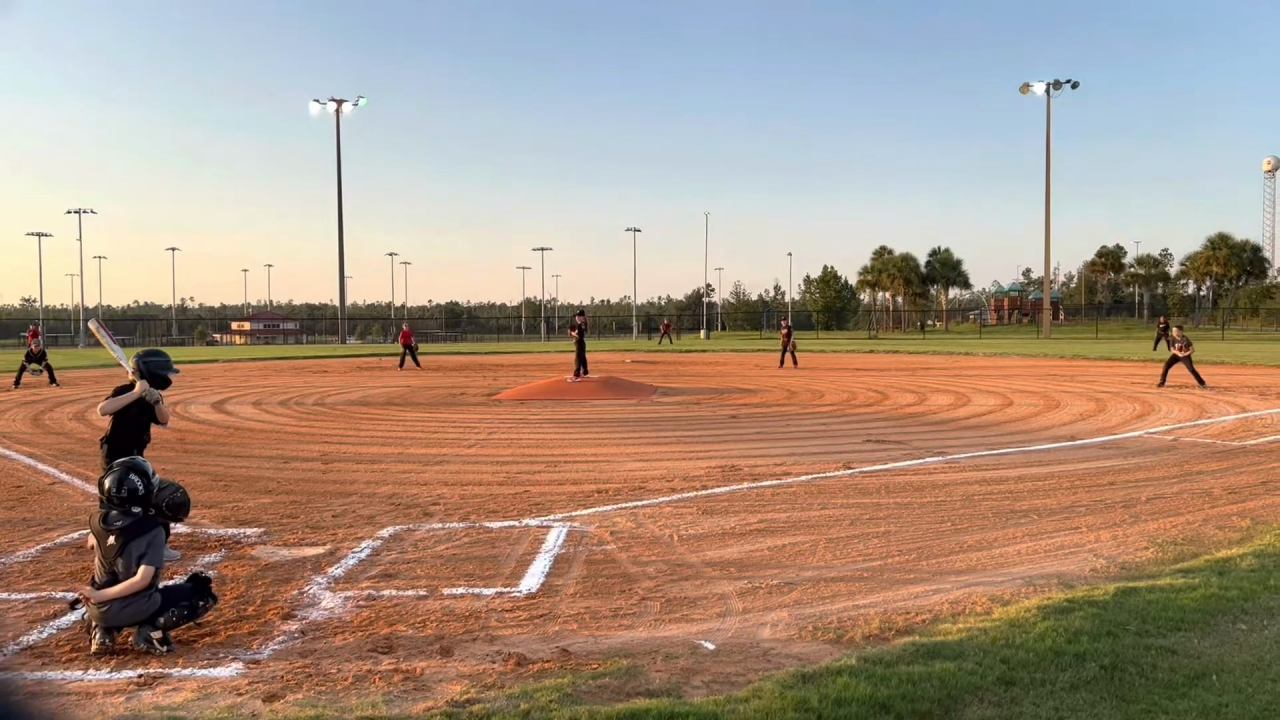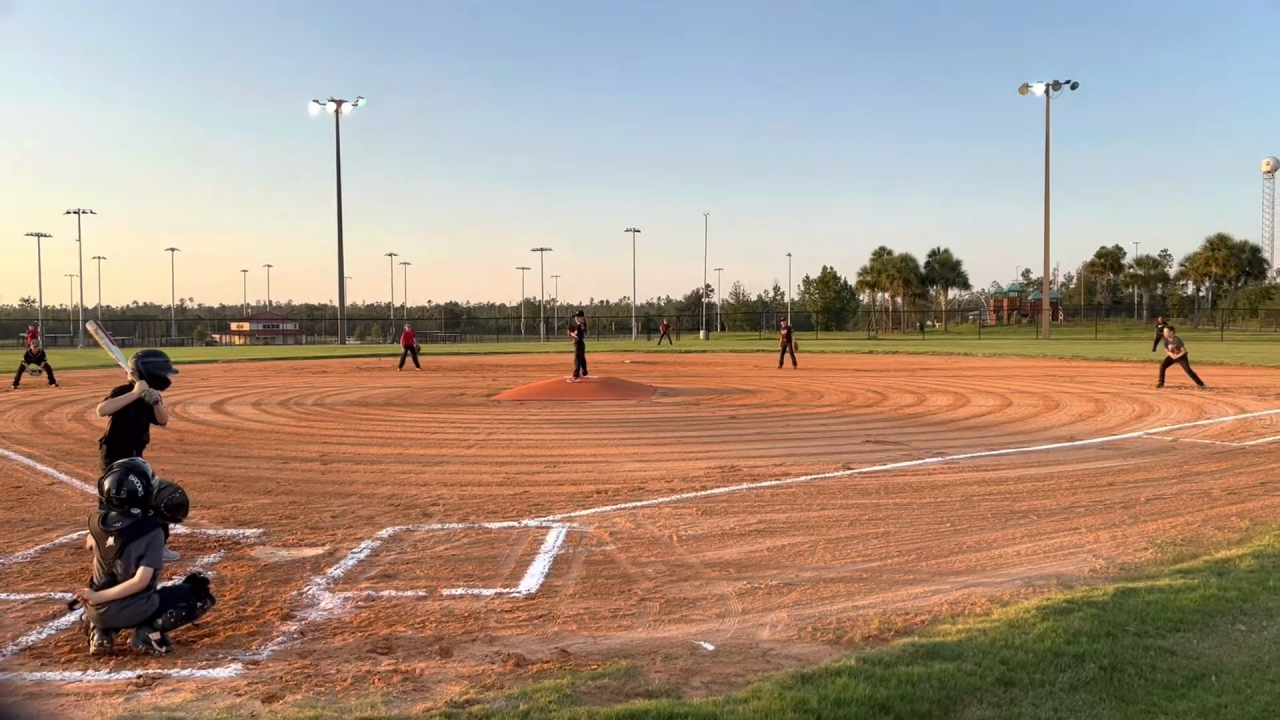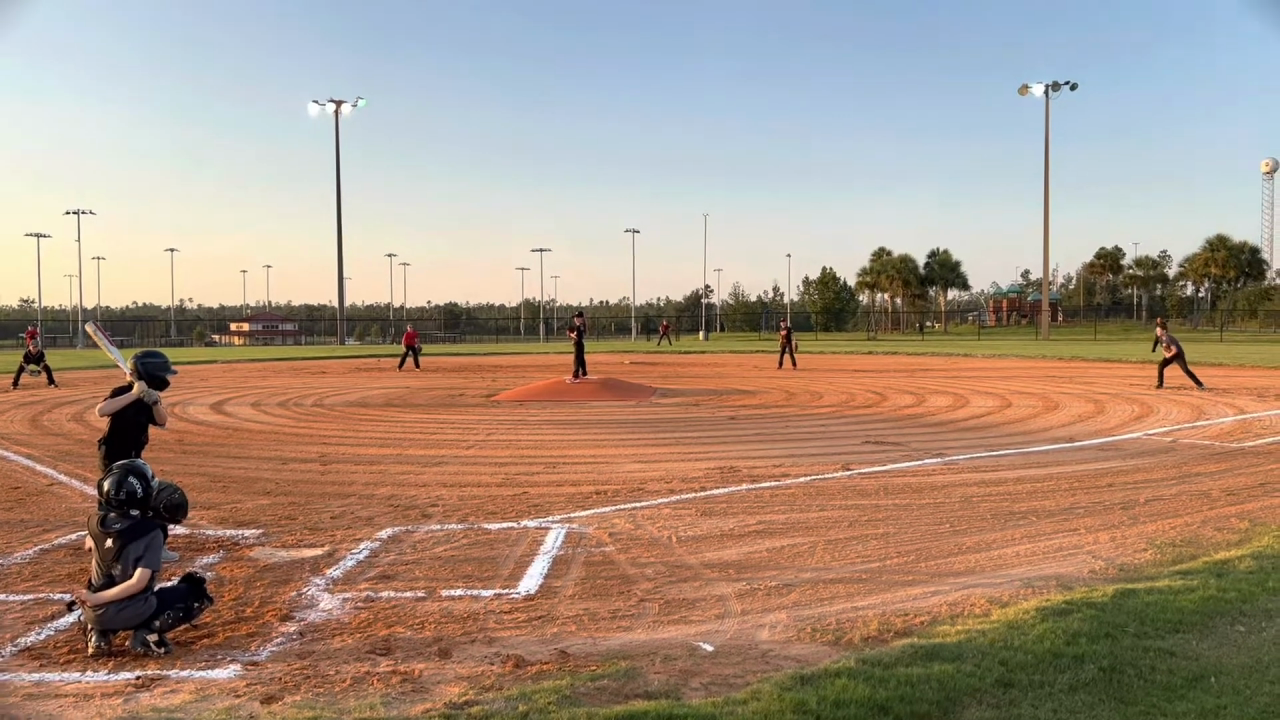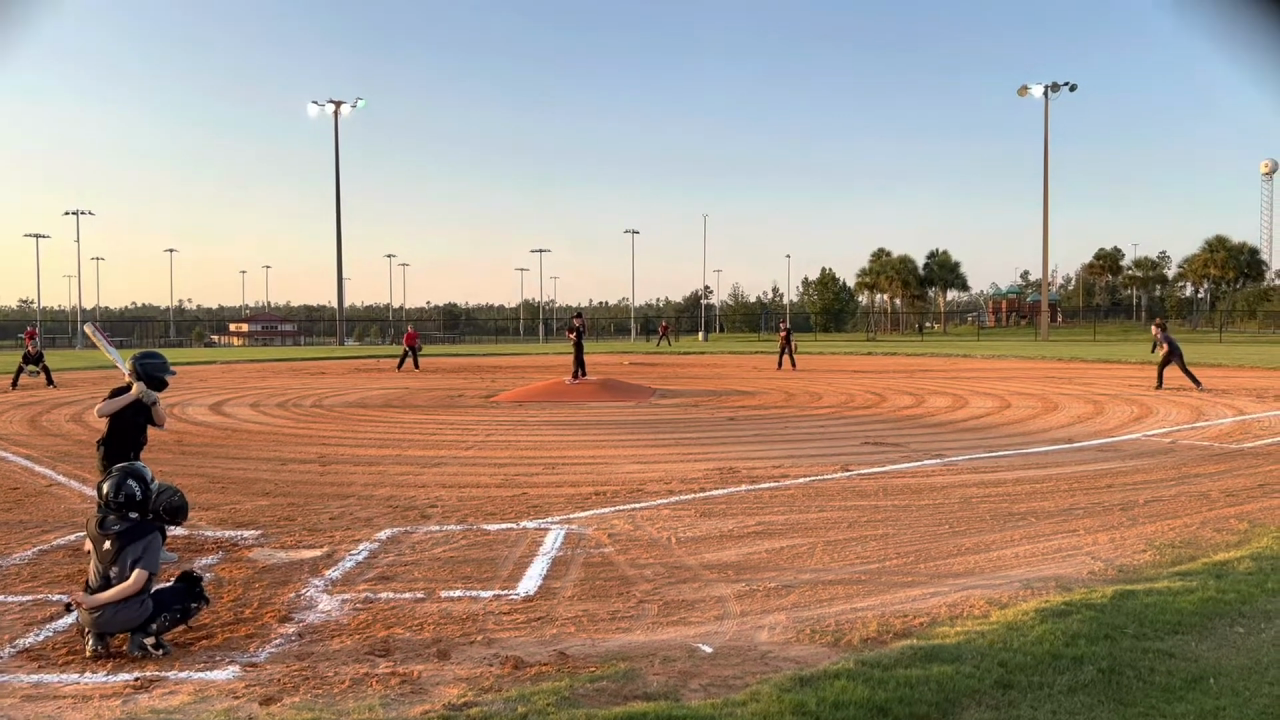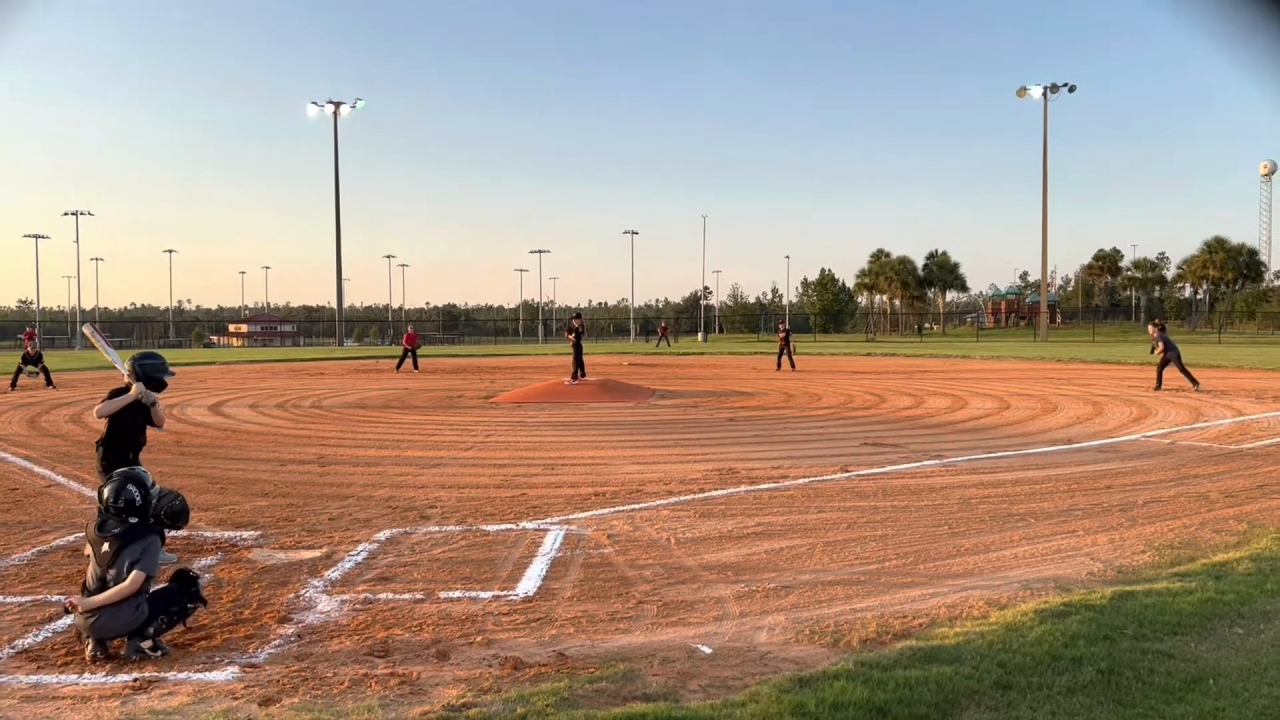
dt=0.1s
person 1, frame 1
left shoulder: (151, 395)
right shoulder: (124, 391)
left elbow: (164, 421)
right elbow: (102, 410)
left wrist: (157, 401)
right wrist: (135, 394)
left hip: (134, 455)
right hip: (116, 456)
person 1, frame 2
left shoulder: (150, 396)
right shoulder: (124, 392)
left elbow: (163, 421)
right elbow: (101, 410)
left wrist: (156, 402)
right wrist: (135, 394)
left hip: (133, 456)
right hip: (115, 457)
person 1, frame 3
left shoulder: (148, 396)
right shoulder: (122, 393)
left elbow: (162, 422)
right elbow: (101, 411)
left wrist: (155, 402)
right wrist: (134, 394)
left hip: (132, 457)
right hip: (114, 458)
person 1, frame 4
left shoulder: (147, 397)
right shoulder: (122, 394)
left elbow: (160, 422)
right elbow: (99, 411)
left wrist: (154, 403)
right wrist: (133, 395)
left hip: (131, 458)
right hip: (112, 458)
person 1, frame 5
left shoulder: (146, 398)
right shoulder: (120, 394)
left elbow: (159, 423)
right elbow: (98, 412)
left wrist: (153, 403)
right wrist: (131, 396)
left hip: (131, 459)
right hip: (111, 459)
person 2, frame 1
left shoulder: (98, 521)
right shoulder: (153, 530)
right elbow: (142, 580)
right wrist: (99, 595)
left hip: (100, 610)
right hip: (136, 611)
right knee: (202, 591)
left ankle: (104, 631)
right ankle: (152, 631)
person 2, frame 2
left shoulder: (97, 522)
right shoulder: (152, 532)
right elbow: (140, 582)
right wrist: (98, 597)
left hip: (97, 612)
right hip: (134, 613)
right knee: (200, 592)
left ankle: (102, 632)
right ankle: (151, 632)
person 2, frame 3
left shoulder: (96, 523)
right shoulder: (151, 533)
right elbow: (138, 583)
right wrist: (96, 599)
left hip: (95, 614)
right hip: (131, 615)
right knee: (196, 591)
left ankle: (100, 633)
right ankle: (149, 634)
person 2, frame 4
left shoulder: (96, 525)
right shoulder: (150, 536)
right elbow: (135, 585)
right wrist: (92, 601)
left hip: (91, 616)
right hip: (127, 618)
right knee: (194, 590)
left ankle: (97, 636)
right ankle: (146, 636)
person 2, frame 5
left shoulder: (96, 529)
right shoulder: (149, 539)
right elbow: (131, 586)
right wrist: (87, 604)
left hip: (87, 621)
right hip: (123, 622)
right knee: (189, 589)
left ankle: (97, 640)
right ankle: (143, 640)
